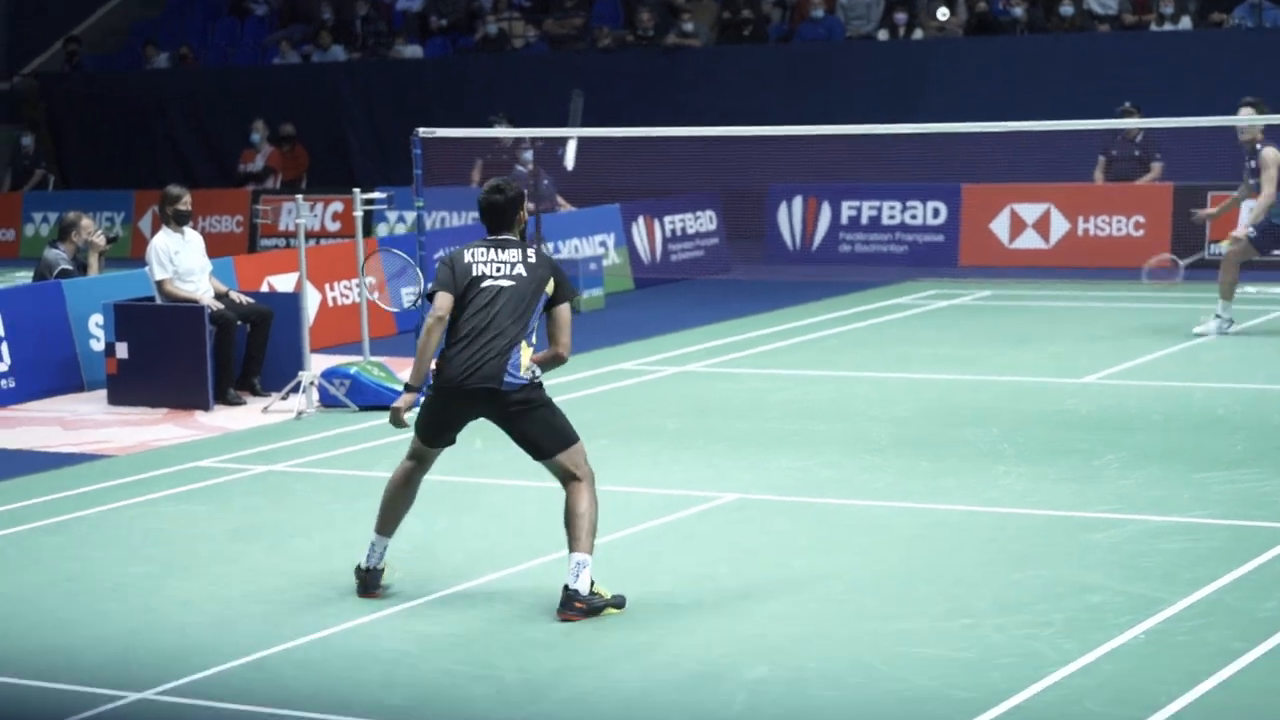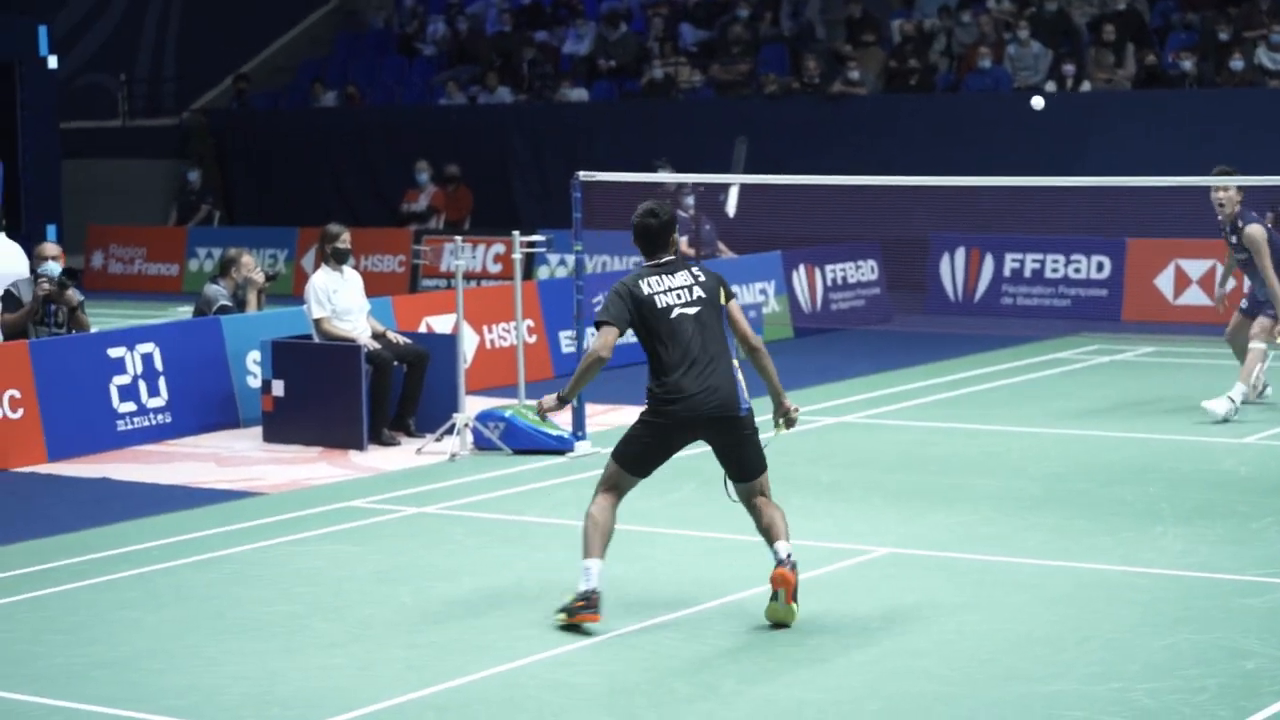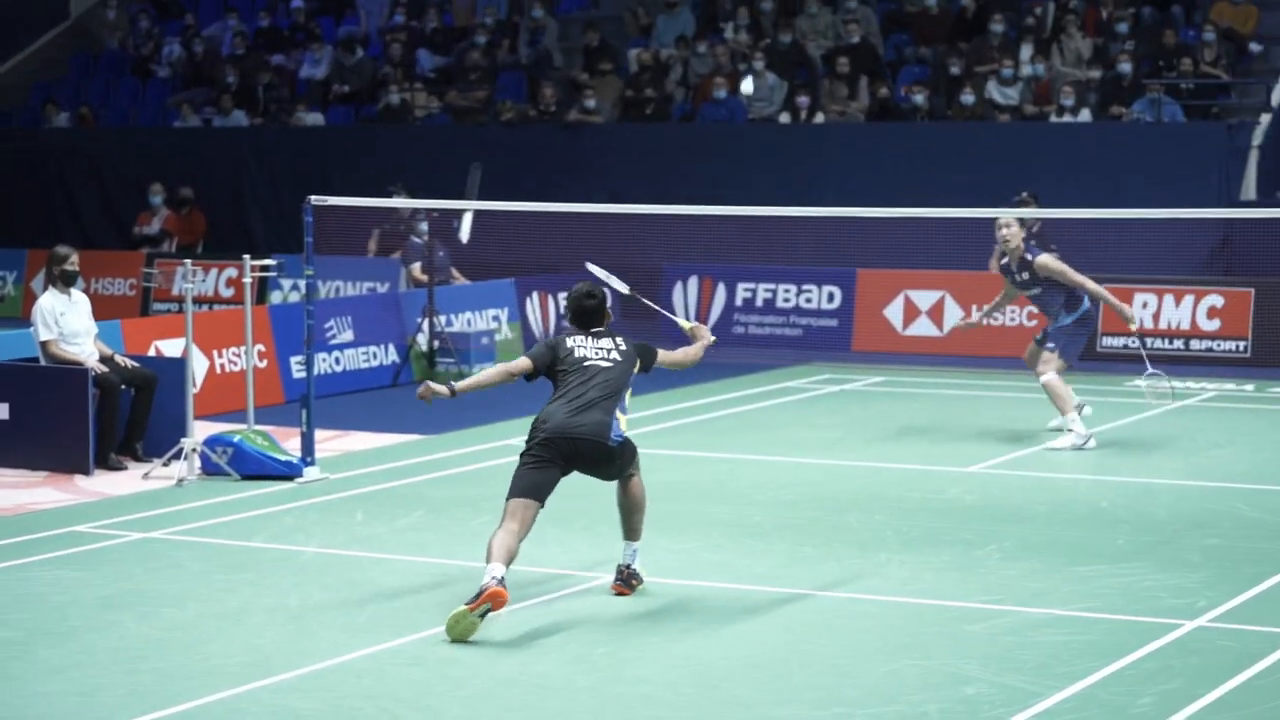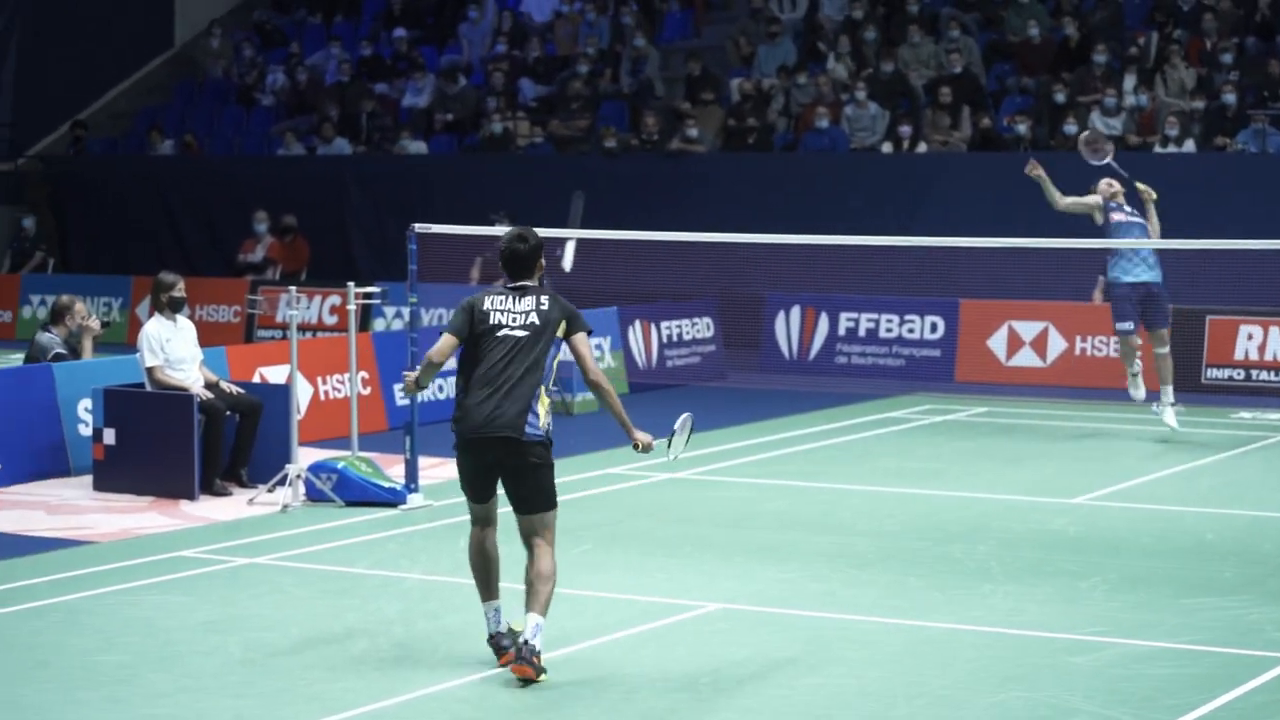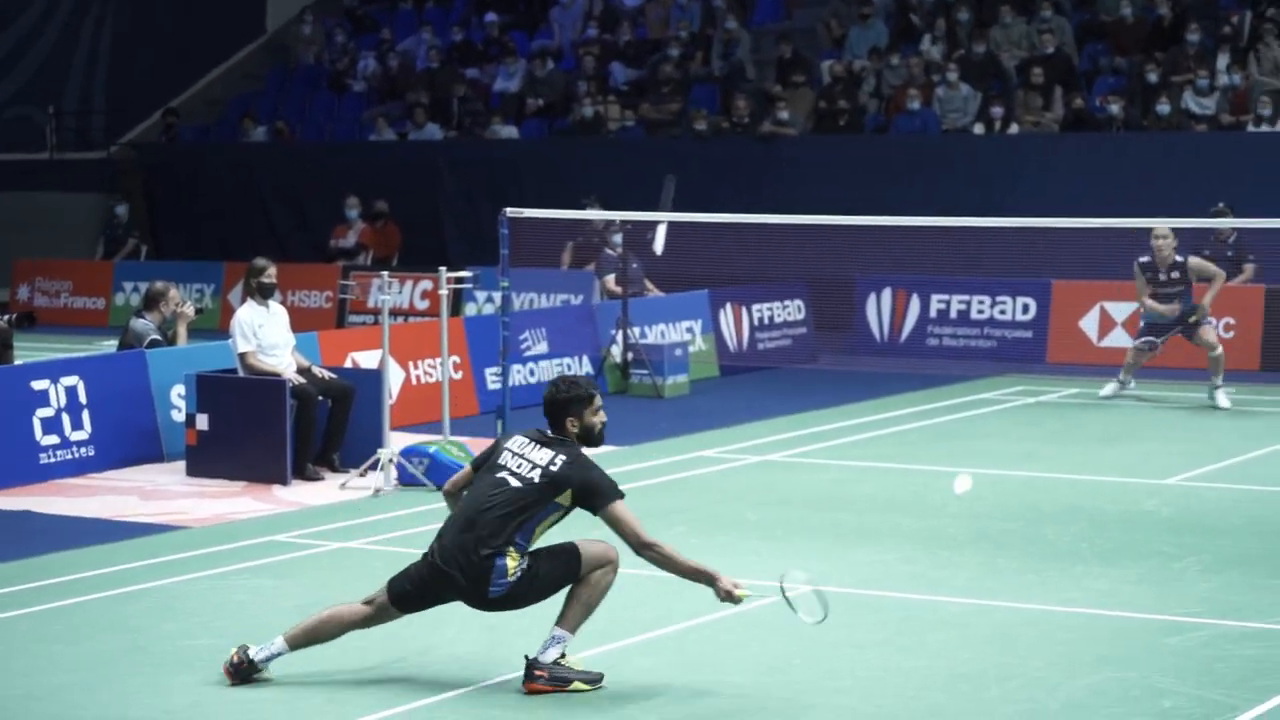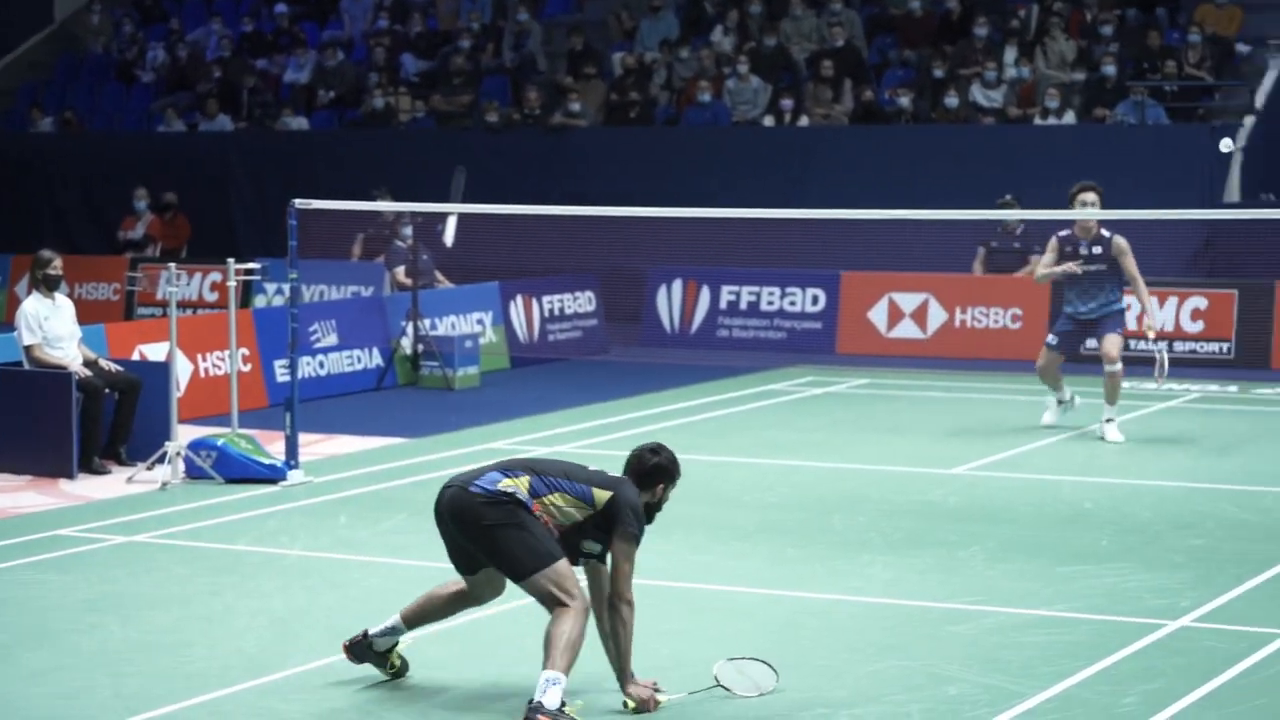
dt=0.7s
person 1, frame 1
left shoulder: (456, 259)
right shoulder: (546, 265)
left elbow: (438, 317)
right elbow: (560, 351)
left wrist: (411, 389)
left hip: (454, 382)
right hip: (514, 384)
left knee: (414, 463)
right knee: (579, 478)
left ankle: (370, 568)
right ankle: (579, 589)
person 1, frame 2
left shoulder: (627, 289)
right shoulder: (709, 277)
left elbow: (600, 353)
right elbow: (753, 344)
left wrist: (562, 398)
right wrist: (781, 400)
left hip: (671, 409)
right hip: (729, 405)
left knee: (607, 492)
right knee: (759, 497)
left ankle: (588, 593)
right ankle: (784, 564)
person 1, frame 3
left shoulder: (558, 344)
right shoulder: (630, 346)
left elbow: (509, 369)
right elbow: (683, 358)
left wrist: (452, 389)
right wrist: (702, 338)
left hip: (550, 434)
right hip: (602, 438)
left knee: (512, 524)
right knee: (630, 472)
left ankle: (492, 584)
right ankle: (628, 569)
person 1, frame 4
left shoulder: (477, 303)
right shoulder: (560, 309)
left elbow: (435, 358)
right elbow: (594, 377)
left wrist: (417, 382)
right wrist: (631, 430)
left hip: (472, 433)
right hip: (525, 434)
left knee: (483, 525)
right knee: (539, 541)
left ankle: (497, 633)
right ankle: (529, 645)
person 1, frame 5
left shoulder: (511, 441)
right shoulder: (585, 473)
left elbow: (452, 489)
right elbow: (642, 541)
right wrist: (711, 577)
left hip: (442, 561)
right hip: (488, 582)
left knee: (372, 609)
right knee: (604, 560)
left ankle: (257, 656)
right ankle: (546, 664)
person 1, frame 6
left shoulder: (604, 503)
right shoulder: (628, 504)
left elbow: (604, 598)
right elbow: (621, 601)
left wrist: (627, 676)
right wrist: (626, 682)
left hip: (455, 496)
right hip: (489, 500)
left knee: (480, 589)
right knee: (570, 604)
left ankle: (375, 640)
person 2, frame 1
right shoulder: (1249, 154)
right elbow: (1246, 190)
left wrist: (1245, 227)
right wrist: (1217, 211)
right knee: (1230, 256)
right ankle: (1222, 319)
person 2, frame 2
left shoulder: (1251, 229)
right shoulder: (1224, 222)
right wrist: (1221, 285)
left knee: (1257, 335)
right knee: (1233, 334)
left ankle: (1233, 401)
right ankle: (1256, 384)
person 2, frame 3
left shoulder: (1039, 260)
right shoulder: (1006, 266)
left elbow: (1082, 281)
right elbow: (1008, 295)
left wrist: (1118, 306)
right wrist: (981, 317)
left hip: (1077, 317)
right hip: (1061, 318)
left knee: (1045, 371)
right knee: (1033, 360)
left ankle: (1077, 431)
right ankle: (1073, 406)
person 2, frame 4
left shoulder: (1137, 212)
right shoulder: (1100, 204)
left elbow: (1155, 238)
right elbow: (1061, 204)
left wrist: (1150, 203)
right wrist: (1044, 179)
left hip: (1152, 281)
right hip: (1122, 281)
left knee: (1162, 341)
right knee: (1130, 342)
left ankle: (1167, 401)
right ankle: (1134, 372)
person 2, frame 5
left shoulder: (1189, 263)
right shoulder: (1142, 265)
left elbow: (1220, 275)
right elbow: (1144, 301)
left wrist: (1207, 299)
right wrist: (1164, 309)
left hip: (1187, 313)
right hip: (1156, 317)
left knee: (1211, 342)
right knee: (1135, 359)
left ankle: (1217, 388)
right ankle: (1123, 381)
person 2, frame 6
left shoulder: (1115, 242)
right shoulder: (1060, 240)
left elbow: (1136, 280)
right elbow: (1038, 275)
left wrist: (1148, 314)
right wrist: (1059, 269)
left hip: (1109, 311)
right hip: (1074, 313)
left knee: (1110, 355)
right knee: (1044, 367)
left ankle: (1109, 420)
right ankle: (1063, 398)
person 3, frame 1
left shoulder: (195, 236)
right shoulder: (160, 243)
right elbow: (166, 289)
left wrist: (228, 292)
right wrist: (199, 298)
left hip: (210, 300)
left knee: (263, 313)
right knee: (227, 319)
left ankle: (248, 378)
right ankle: (224, 388)
person 3, frame 2
left shoulder: (353, 275)
right shoulder: (319, 282)
right elbow: (324, 327)
left wrist: (385, 331)
right wrist: (356, 337)
left hip: (367, 339)
right hip: (341, 344)
left knee: (419, 354)
right knee: (384, 359)
left ankle: (403, 418)
right ankle: (379, 428)
person 3, frame 3
left shoulder: (82, 298)
right shoulder: (46, 304)
right elbow: (51, 350)
left wrist: (113, 355)
right wrist: (83, 361)
left hip: (95, 362)
right hip: (67, 367)
left knee: (147, 378)
right knee: (111, 383)
left ankle: (130, 443)
right ankle: (105, 453)
person 3, frame 4
left shoulder: (187, 324)
right shoulder: (151, 330)
right elbow: (156, 376)
left wrist: (219, 381)
right wrist: (189, 387)
left hip: (199, 388)
right hip: (173, 393)
left knee: (252, 405)
right knee: (216, 409)
left ankle: (236, 469)
right ankle: (210, 478)
person 3, frame 5
left shoulder: (279, 310)
right shoulder: (244, 316)
right elbow: (249, 362)
left wrist: (311, 366)
right wrist: (281, 372)
left hip: (292, 373)
left knee: (344, 389)
right knee: (308, 394)
left ankle: (328, 453)
right ankle: (302, 463)
person 3, frame 6
left shoulder: (66, 303)
right shoulder: (29, 308)
right elbow: (34, 355)
left wrist: (97, 360)
right wrist: (71, 366)
left hip: (77, 367)
left knee: (130, 383)
right knee: (93, 386)
left ankle: (115, 447)
right ankle: (89, 456)
